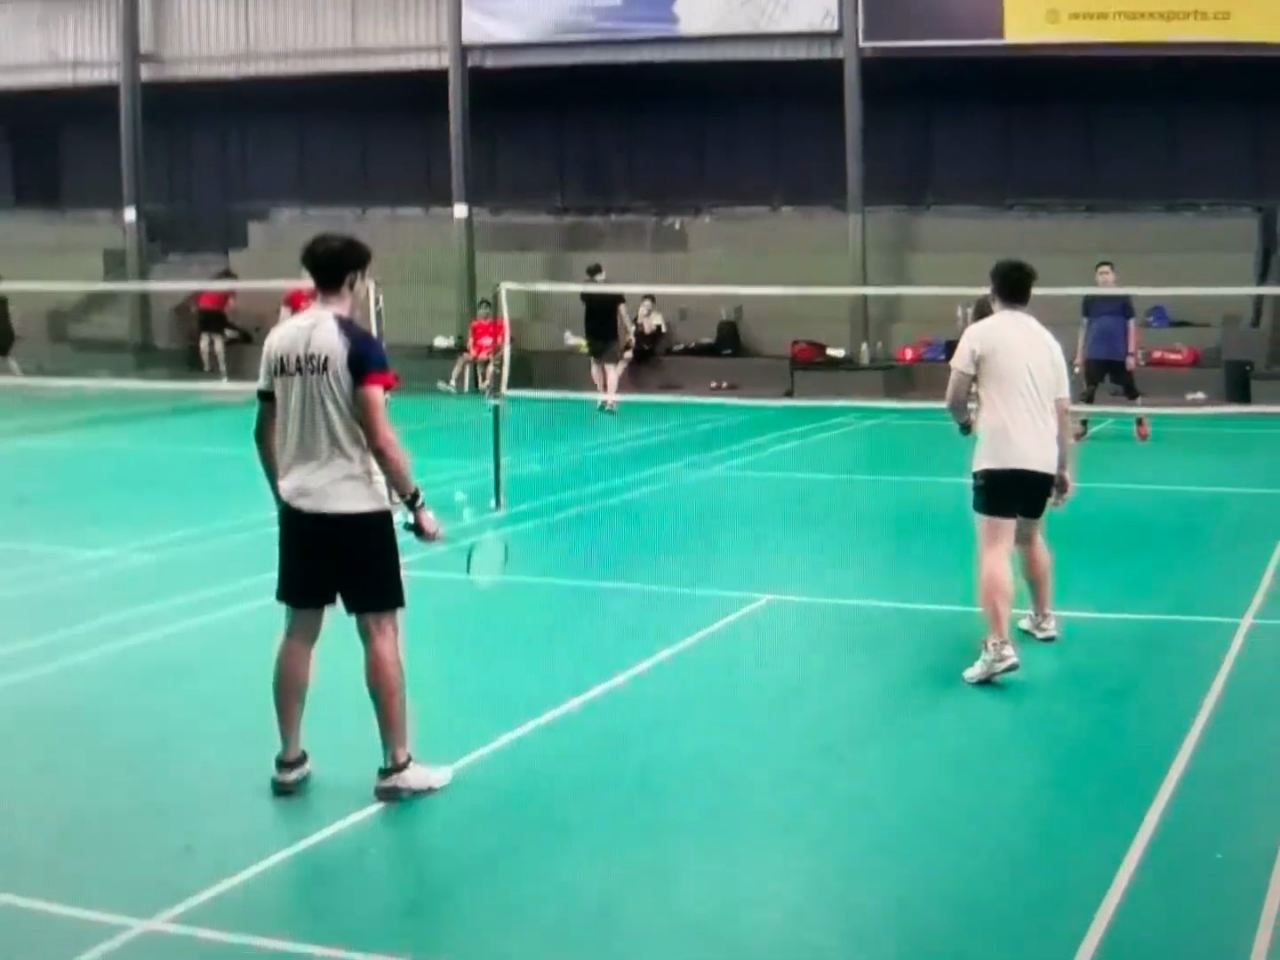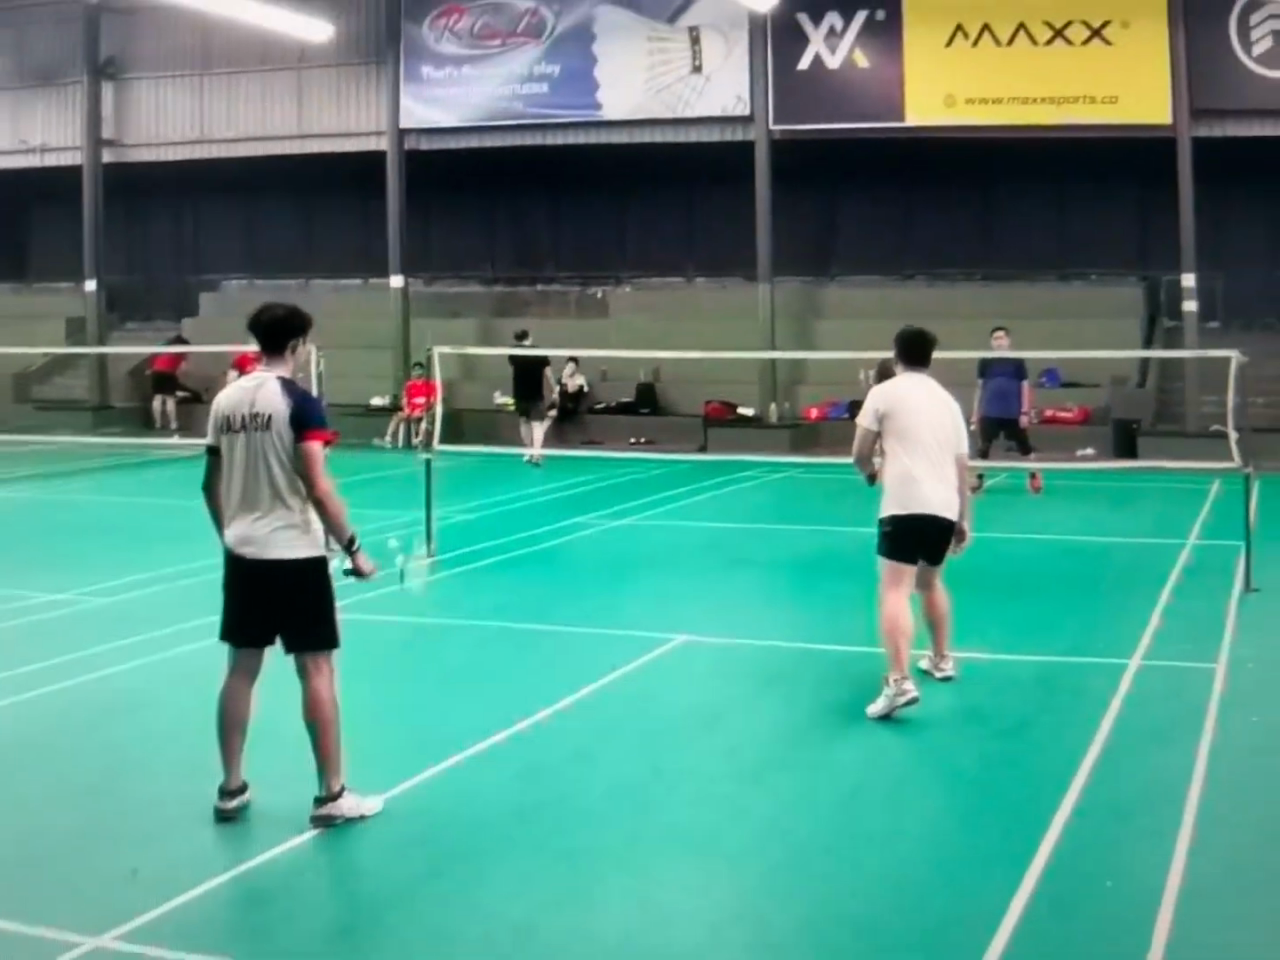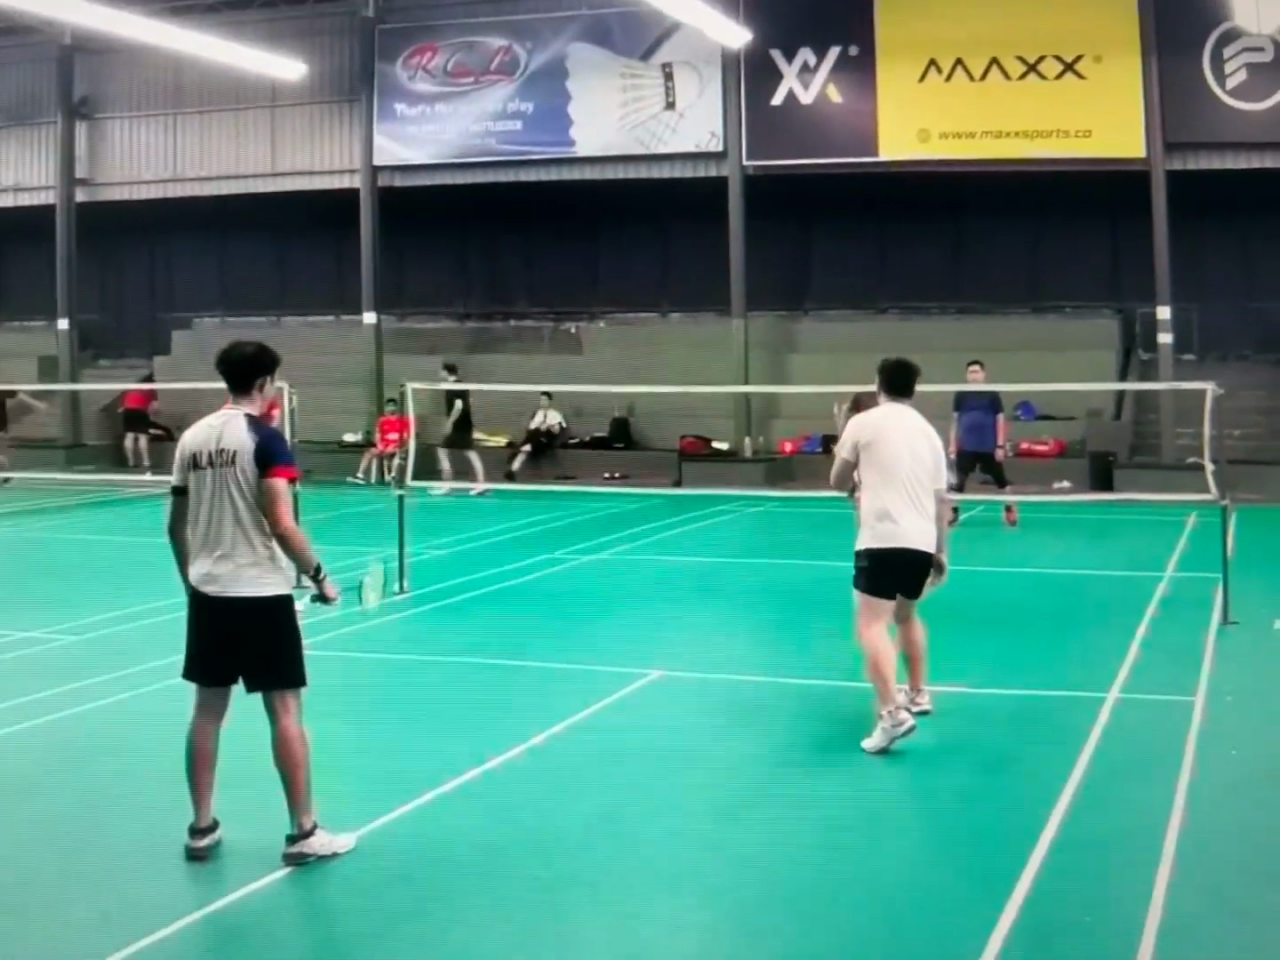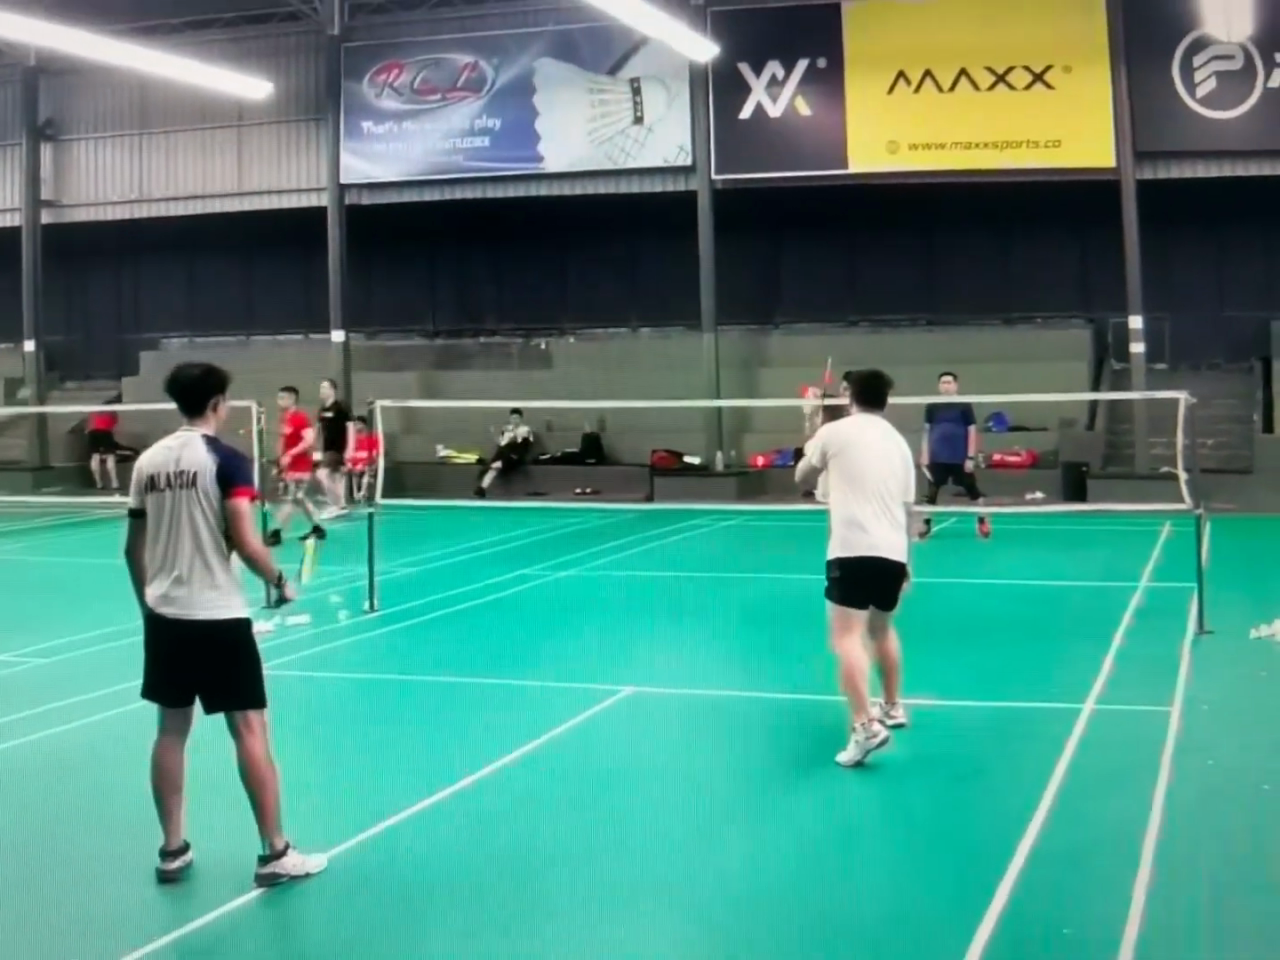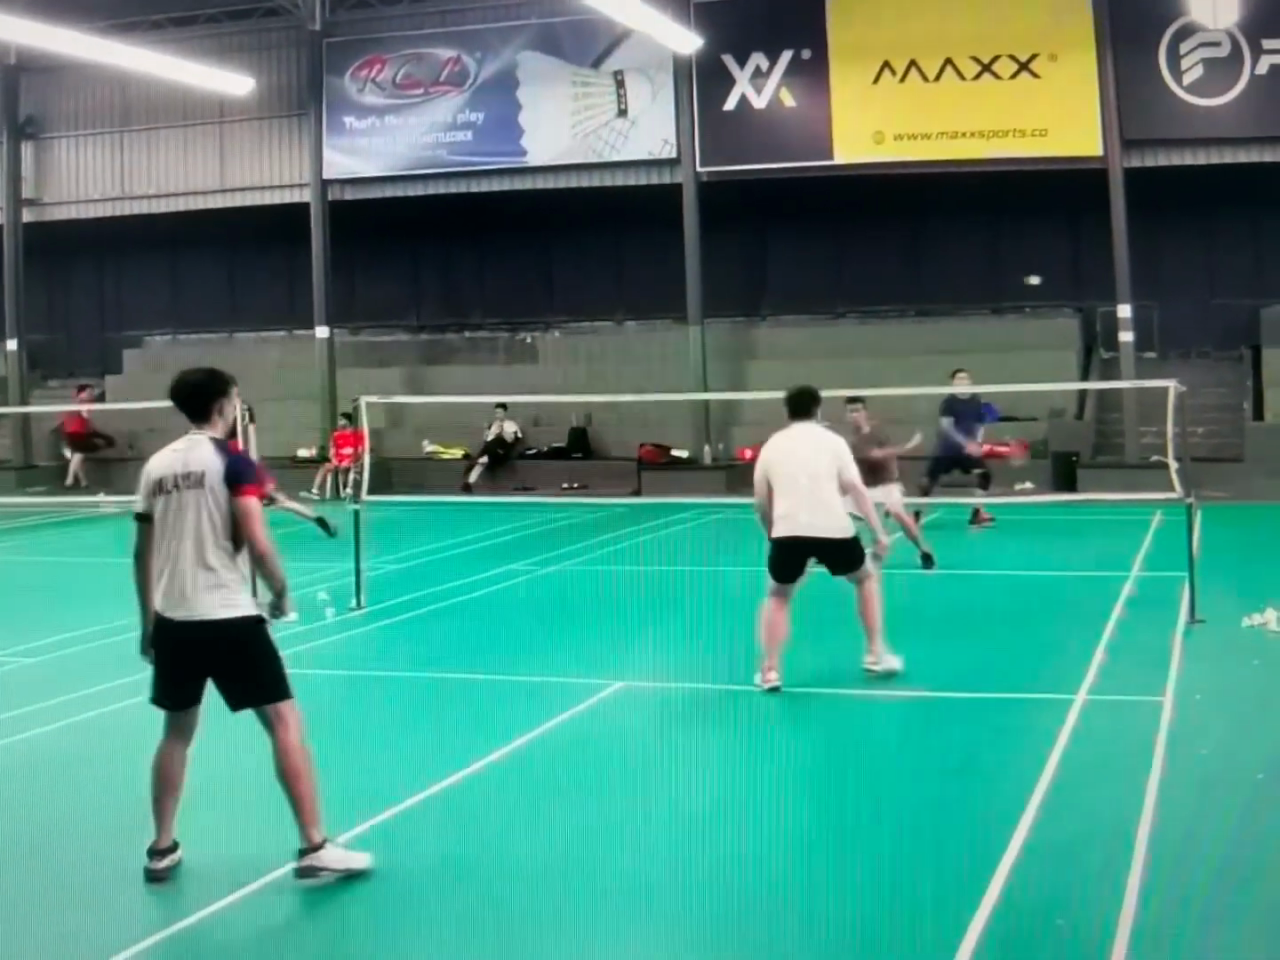
dt=1s
person 1, frame 1
left shoulder: (278, 340)
right shoulder: (357, 343)
left elbow: (264, 433)
right elbow: (379, 439)
right wrist: (416, 504)
left hip: (300, 507)
right hip: (356, 508)
left knee: (299, 631)
right knee: (380, 633)
left ankle: (289, 759)
right ankle: (397, 767)
person 1, frame 2
left shoulder: (225, 399)
right shoulder: (299, 402)
left elbow: (211, 485)
right elbow: (319, 490)
right wrist: (353, 548)
left hip: (244, 554)
right hip: (295, 555)
left knee: (241, 669)
right knee: (316, 671)
left ankle: (231, 789)
right ankle: (332, 795)
person 1, frame 3
left shoulder: (192, 438)
right shoulder: (265, 439)
left elbow: (177, 527)
right elbow: (282, 526)
right wrist: (320, 577)
left hip: (209, 593)
right hip: (261, 594)
left knee: (208, 710)
right knee: (285, 711)
left ankle: (201, 828)
right ankle: (304, 833)
person 1, frame 4
left shoulder: (147, 461)
right shoulder: (225, 459)
left elbow: (133, 549)
right elbow: (247, 545)
right wrist: (280, 581)
left hip: (165, 615)
right hip: (219, 617)
left knee: (171, 730)
right knee: (250, 730)
left ankle: (173, 850)
right ankle: (276, 853)
person 1, frame 5
left shoulder: (156, 465)
right shoulder: (232, 461)
left elbow: (142, 555)
right elbow: (258, 546)
left wrist: (148, 620)
right wrist: (280, 591)
left hip: (172, 618)
right hip: (228, 616)
left knee: (176, 732)
right knee: (285, 722)
left ankle: (162, 848)
right ankle: (315, 847)
person 2, frame 1
left shoulder: (980, 332)
right shoulder: (1047, 339)
left elbow: (953, 399)
right elbow: (1062, 411)
left wrist: (966, 422)
right wrist: (1064, 468)
left hip: (1000, 458)
right hip: (1042, 459)
left knee: (994, 549)
right knee: (1030, 537)
left ankle: (999, 647)
right ankle: (1043, 619)
person 2, frame 2
left shoulder: (885, 392)
right shoulder: (947, 400)
left elbow: (860, 453)
right elbow: (961, 466)
left wrist: (872, 472)
right wrist: (962, 518)
left hip: (905, 506)
right hip: (944, 508)
left knee: (894, 592)
right knee: (930, 581)
left ankle: (899, 683)
right ankle: (942, 659)
person 2, frame 3
left shoulder: (862, 423)
right shoulder: (928, 431)
left elbow: (837, 483)
right elbow: (941, 498)
left wrist: (859, 483)
right wrist: (940, 550)
left hip: (881, 541)
right hip: (921, 543)
left knee: (871, 626)
right knee: (907, 615)
left ankle: (892, 714)
right ankle: (917, 694)
person 2, frame 4
left shoulder: (834, 431)
right shoulder: (899, 441)
left elbow: (802, 479)
left wrist: (816, 452)
right wrist: (905, 563)
left hip: (853, 551)
right hip: (893, 553)
left knee: (846, 639)
right knee: (882, 629)
left ankle: (866, 726)
right ankle: (892, 707)
person 2, frame 5
left shoulder: (771, 446)
right shoulder: (834, 440)
left elbow: (762, 502)
right elbow: (855, 489)
left wrist: (773, 536)
right wrist: (878, 532)
left hip: (788, 534)
right hip: (834, 531)
left knee: (777, 599)
right knee: (867, 578)
left ankle: (769, 672)
right ankle: (877, 654)
